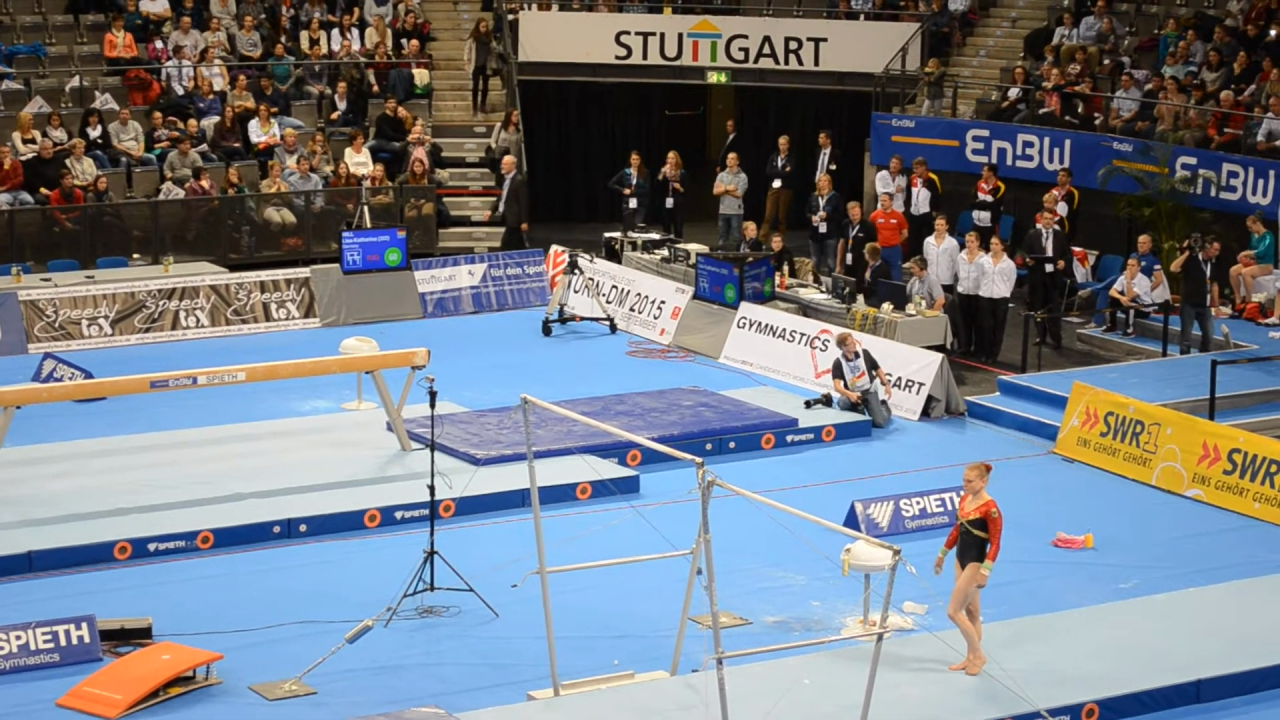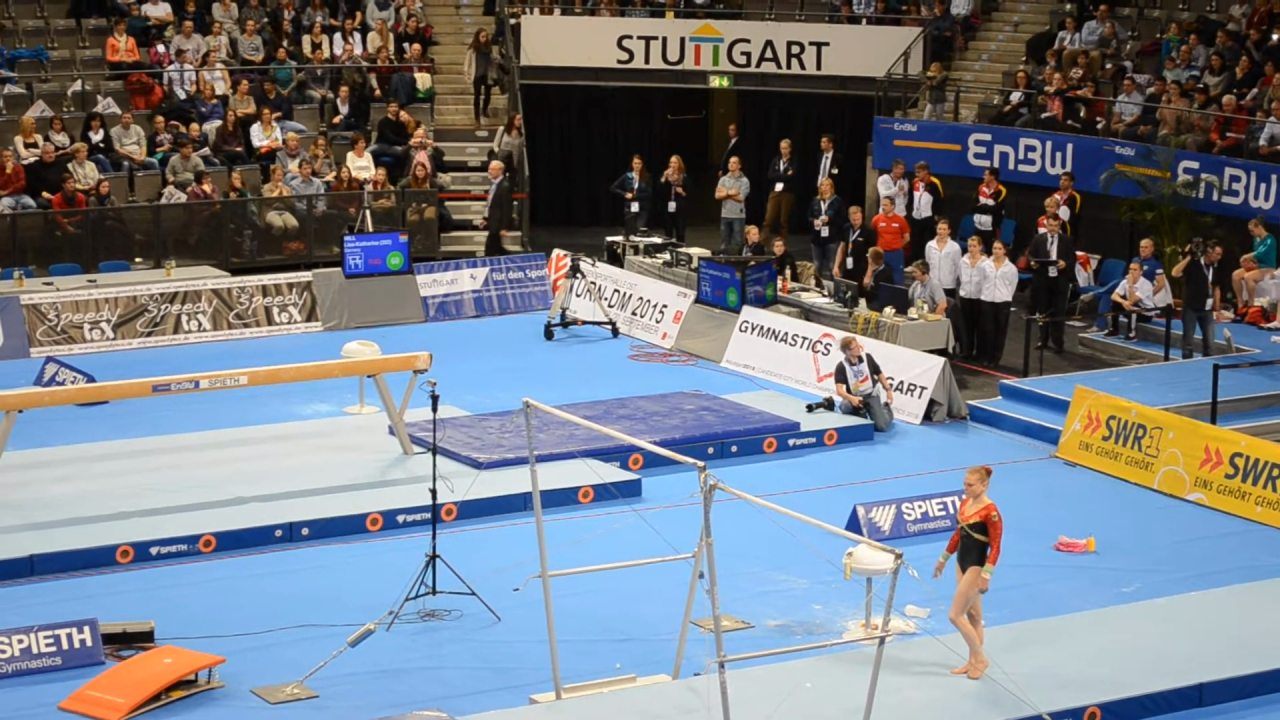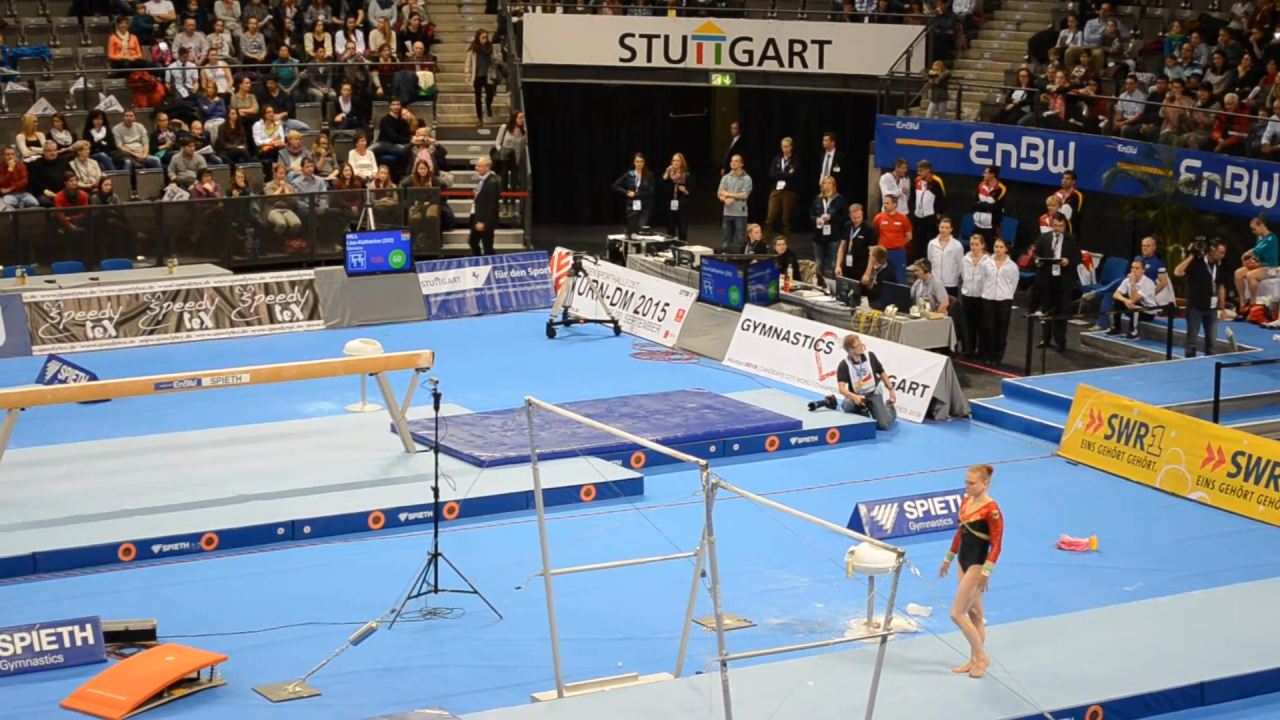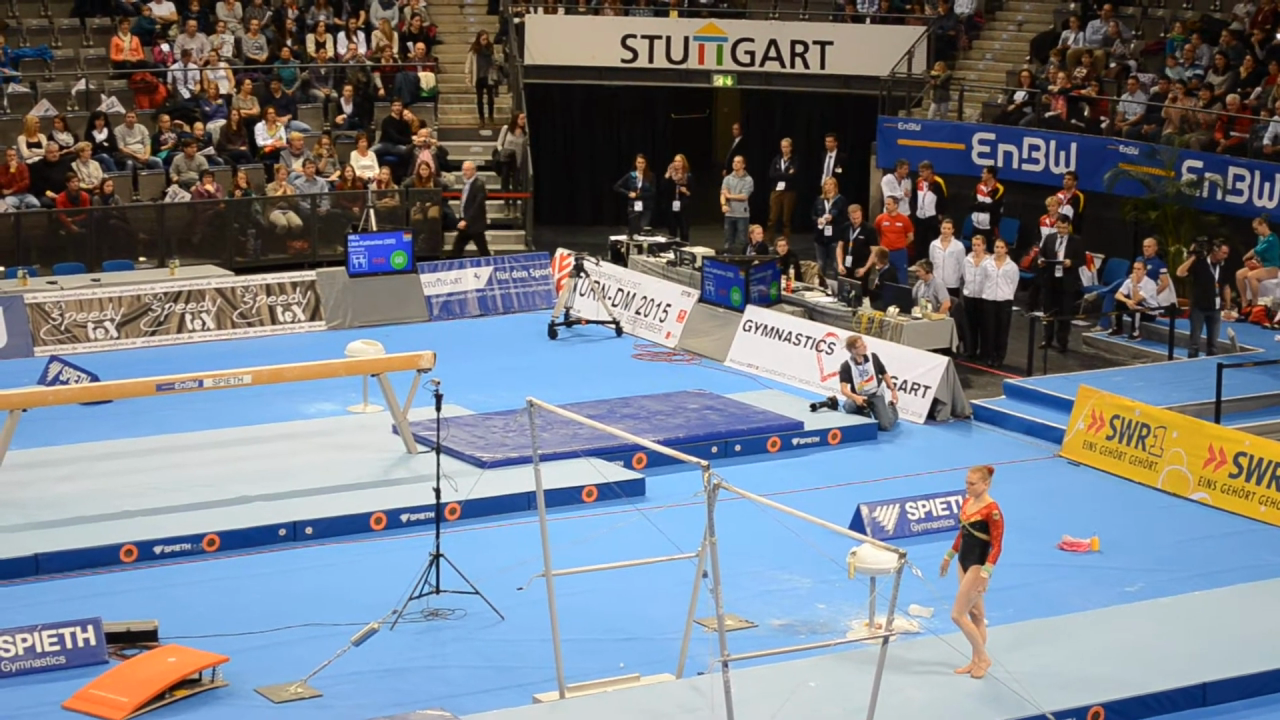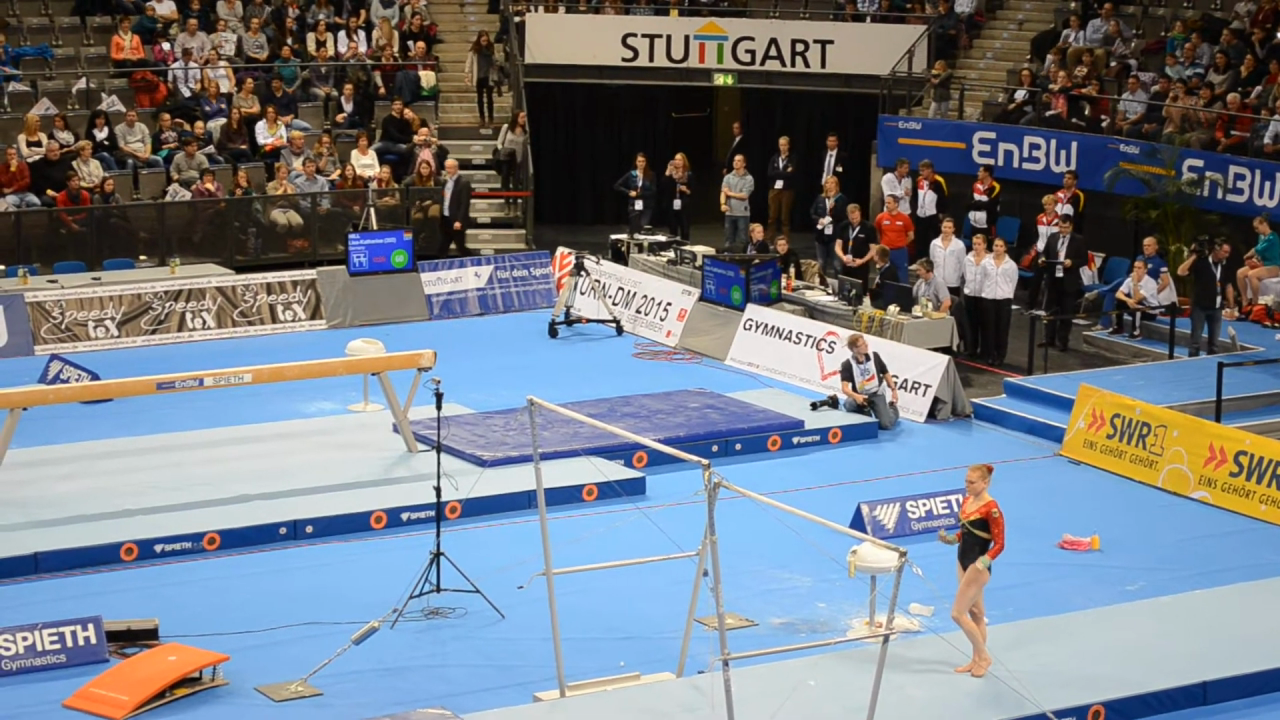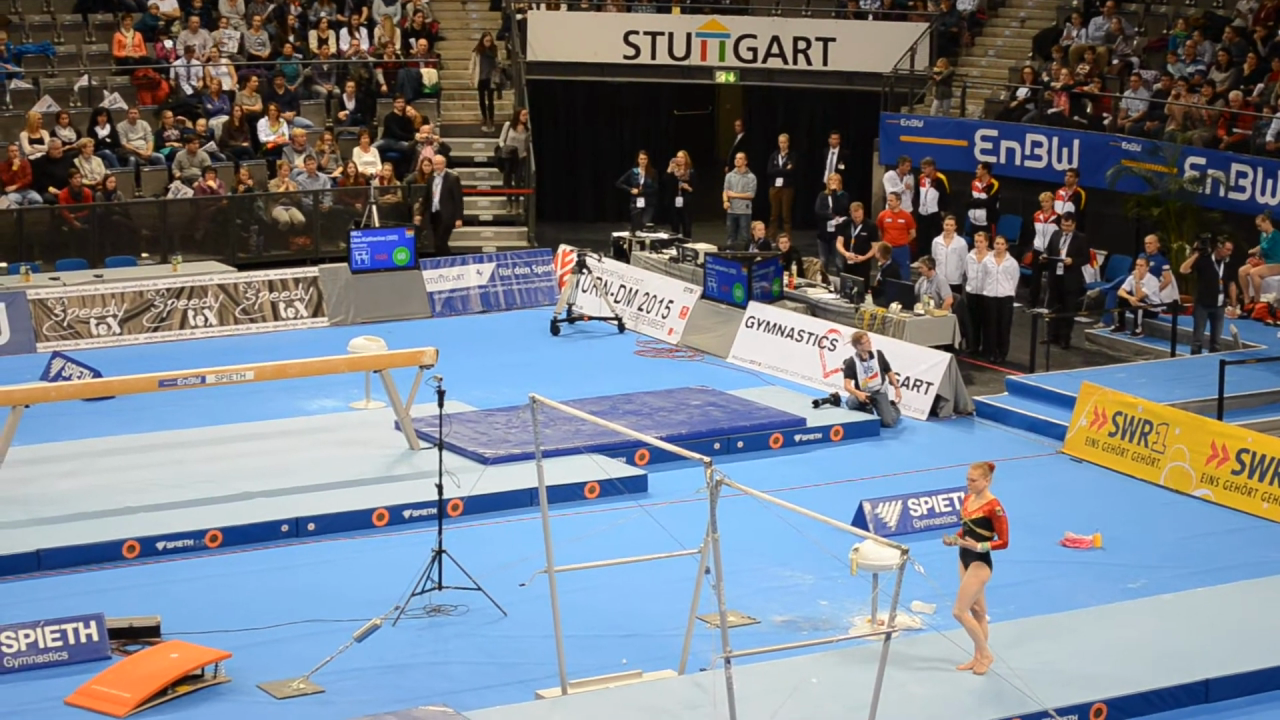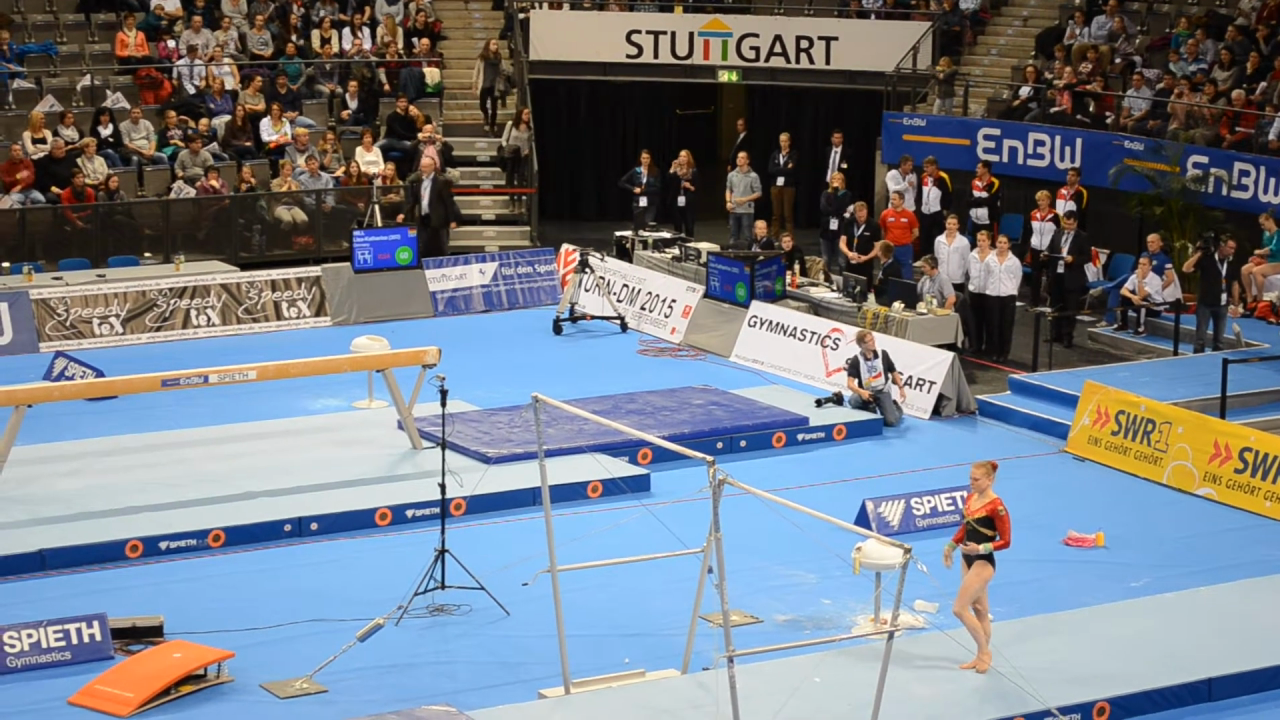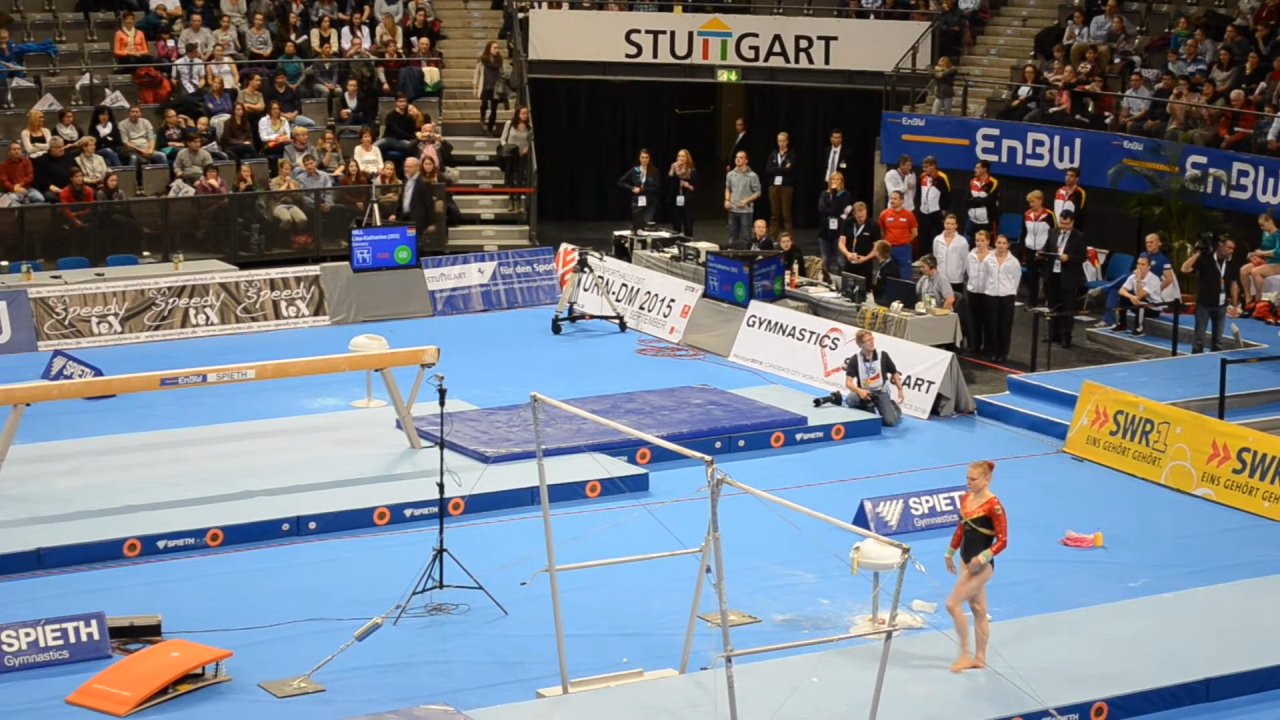
dt=0.2s
person 1, frame 1
left shoulder: (990, 508)
right shoulder: (964, 500)
left elbow: (995, 544)
left wrist: (985, 572)
right wrist: (942, 554)
left hip: (976, 563)
right hip: (961, 560)
left knee: (954, 611)
right knee: (971, 611)
left ankle: (978, 655)
right ankle: (971, 657)
person 1, frame 2
left shoulder: (991, 512)
right shoulder: (965, 503)
left elbow: (995, 548)
left wrist: (986, 575)
right wrist: (943, 559)
left hip: (977, 567)
right hip: (962, 564)
left knee: (955, 615)
right knee: (973, 615)
left ankle: (980, 659)
right ankle: (972, 661)
person 1, frame 3
left shoulder: (991, 510)
right shoulder: (966, 501)
left elbow: (996, 546)
left wrist: (986, 573)
right wrist: (948, 559)
left hip: (977, 565)
right hip: (963, 562)
left knee: (957, 614)
right knee: (974, 614)
left ankle: (981, 657)
right ankle: (974, 660)
person 1, frame 4
left shoulder: (992, 510)
right shoulder: (967, 502)
left elbow: (996, 547)
left wrist: (985, 574)
right wrist: (949, 556)
left hip: (978, 567)
right hip: (964, 563)
left knee: (958, 615)
right knee: (975, 614)
left ankle: (983, 658)
right ankle: (976, 661)
person 1, frame 5
left shoulder: (991, 509)
right shoulder: (967, 501)
left elbow: (999, 544)
left wrist: (980, 565)
right wrist: (950, 538)
left hip: (977, 566)
right hip: (965, 562)
left knee: (958, 613)
right knee: (975, 613)
left ankle: (984, 657)
right ankle: (976, 659)
person 1, frame 6
left shoulder: (994, 507)
right shoulder: (968, 498)
left elbow: (1003, 541)
left wrist: (978, 546)
right wrist: (953, 539)
left hip: (980, 563)
right hip: (965, 560)
left knee: (959, 611)
right knee: (977, 610)
left ankle: (985, 654)
right ankle: (978, 657)
person 1, frame 7
left shoulder: (996, 506)
right shoulder: (970, 498)
left elbow: (1005, 541)
left wrist: (980, 548)
right wrist: (950, 547)
left hip: (983, 562)
right hip: (969, 560)
left knee: (960, 608)
right knee: (979, 609)
left ankle: (985, 653)
right ankle: (981, 656)
person 1, frame 8
left shoulder: (993, 505)
right shoulder: (965, 498)
left elbow: (1001, 540)
left wrist: (982, 559)
right wrist: (950, 553)
left hip: (981, 562)
right hip: (966, 559)
left knee: (952, 604)
right knee: (976, 608)
left ankle: (965, 653)
right ankle: (978, 657)
